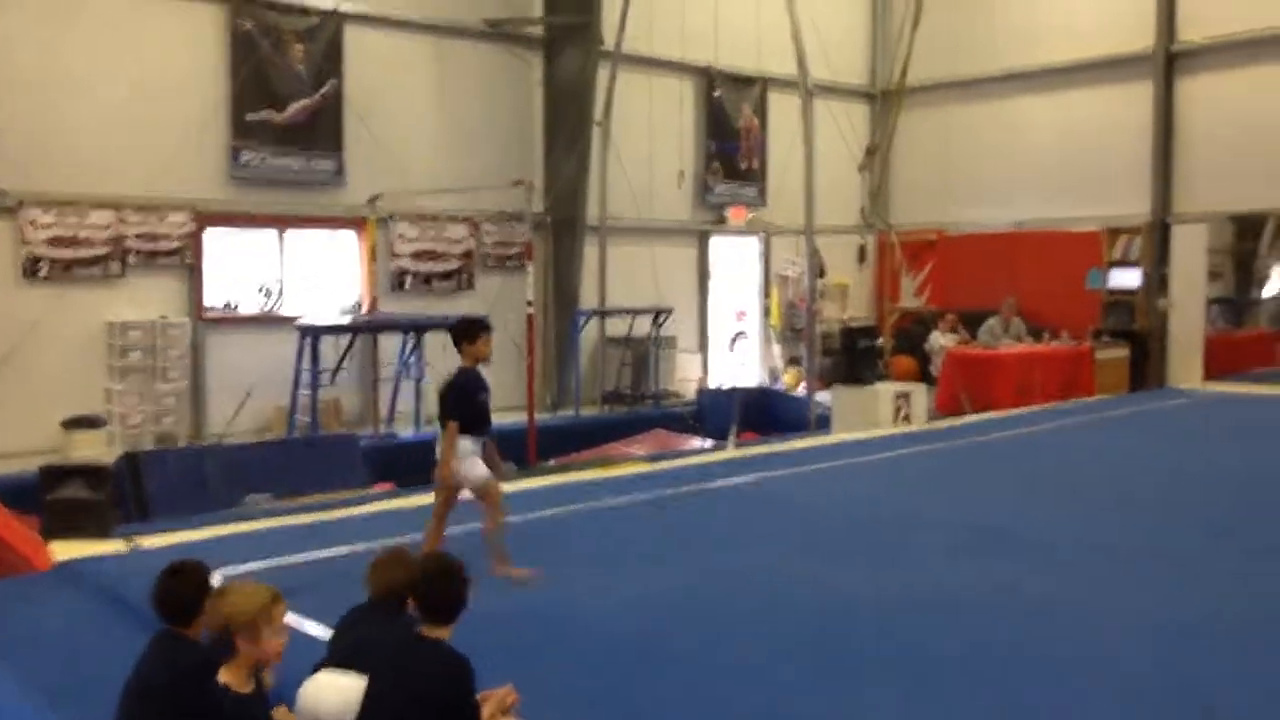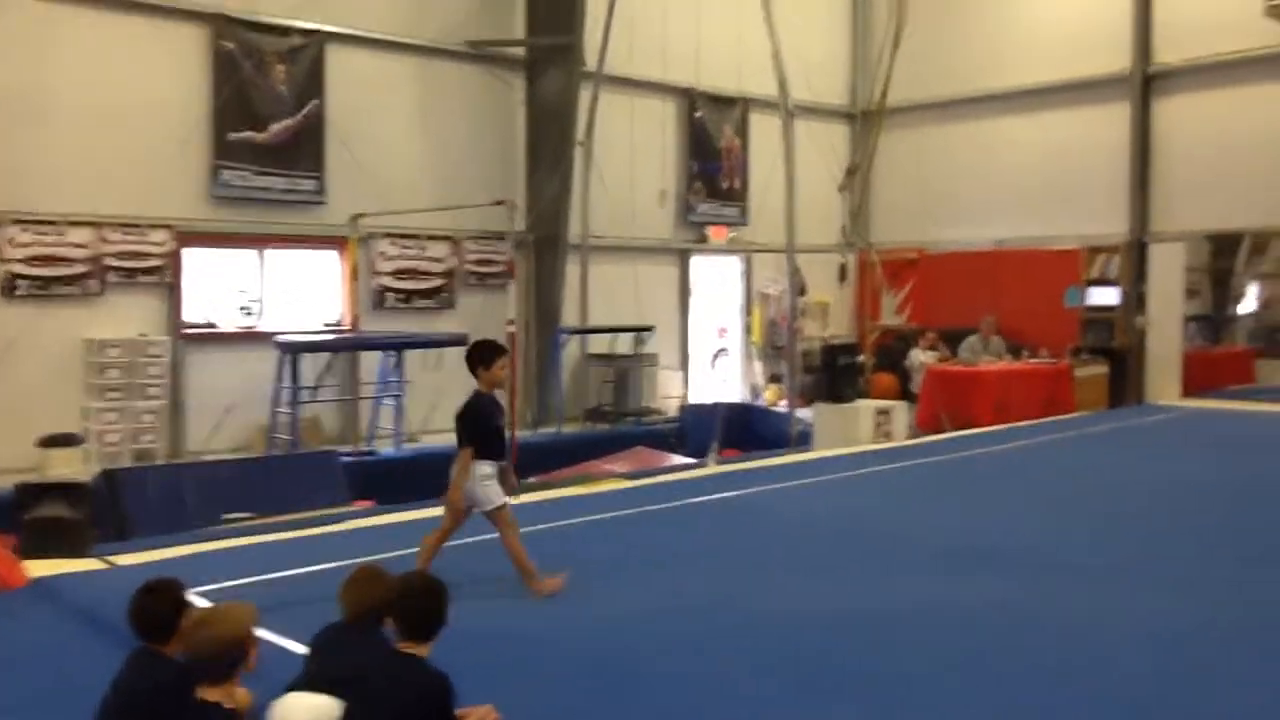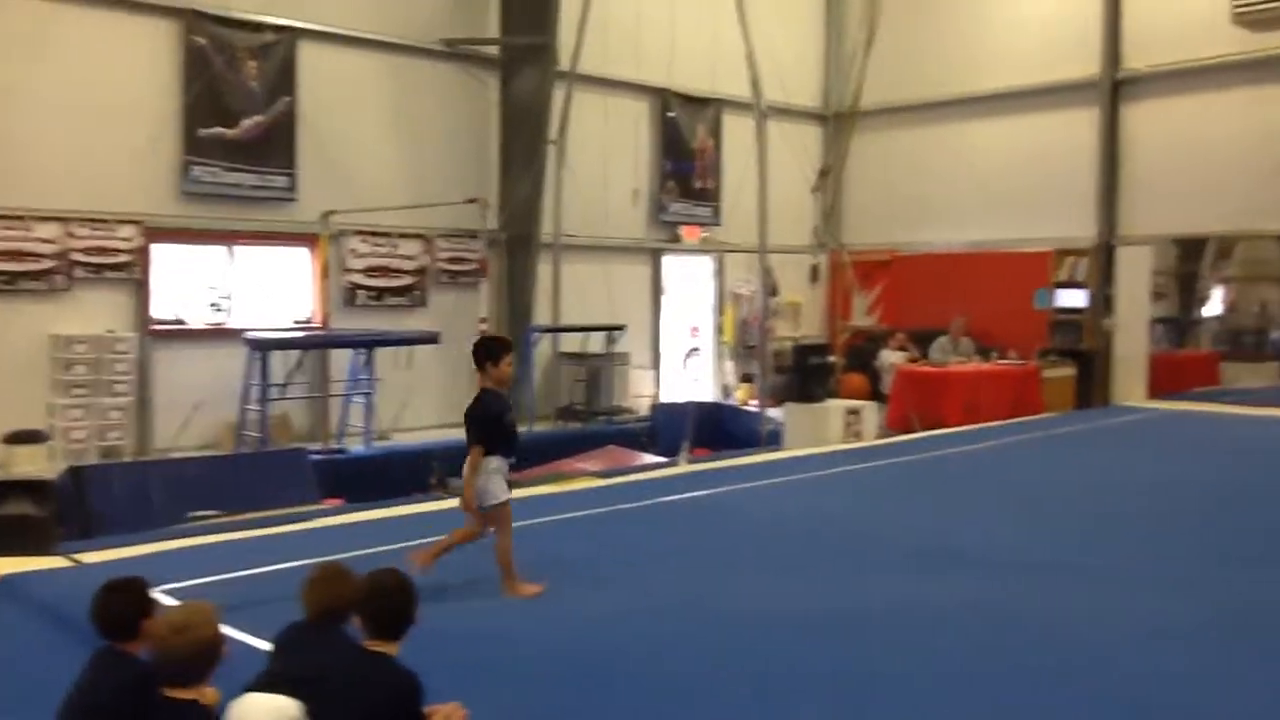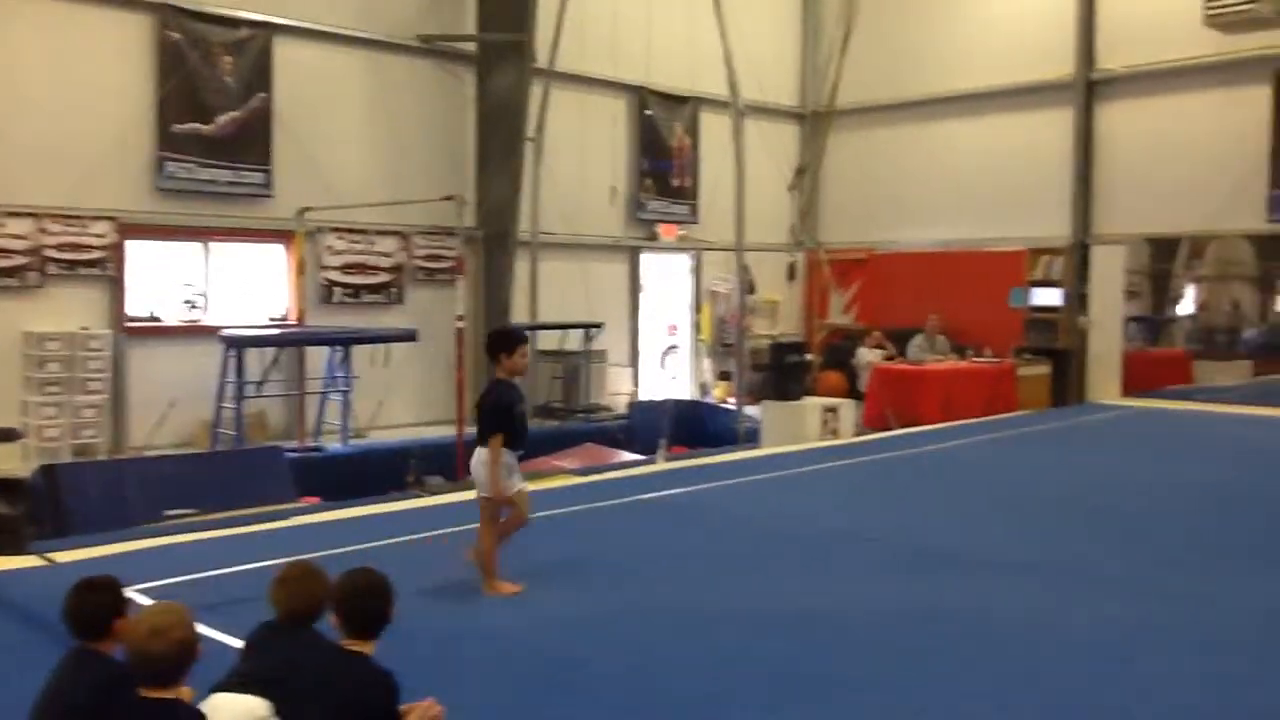
dt=0.1s
person 1, frame 1
left shoulder: (476, 379)
right shoulder: (460, 384)
right elbow: (450, 426)
left wrist: (492, 454)
right wrist: (444, 464)
left hip: (470, 449)
right hip: (459, 452)
left knee: (442, 511)
right knee: (496, 504)
right ankle: (500, 563)
person 1, frame 2
left shoulder: (491, 404)
right shoulder: (477, 408)
right elbow: (466, 452)
left wrist: (508, 476)
right wrist: (455, 490)
left hip: (487, 473)
right hip: (479, 476)
left knee: (446, 529)
right knee: (510, 529)
right ankle: (534, 582)
person 1, frame 3
left shoulder: (498, 399)
right shoulder: (484, 406)
right elbow: (476, 450)
left wrist: (505, 475)
right wrist: (468, 489)
left hip: (494, 469)
right hip: (486, 471)
left knee: (477, 530)
right knee: (504, 529)
left ankle: (427, 556)
right ankle: (511, 584)
person 1, frame 4
left shoulder: (510, 390)
right shoulder: (497, 395)
right elbow: (494, 440)
right wrist: (496, 482)
left hip: (505, 462)
right hip: (491, 463)
left knee: (520, 516)
right knee: (489, 524)
left ankle: (481, 554)
right ankle: (490, 581)
